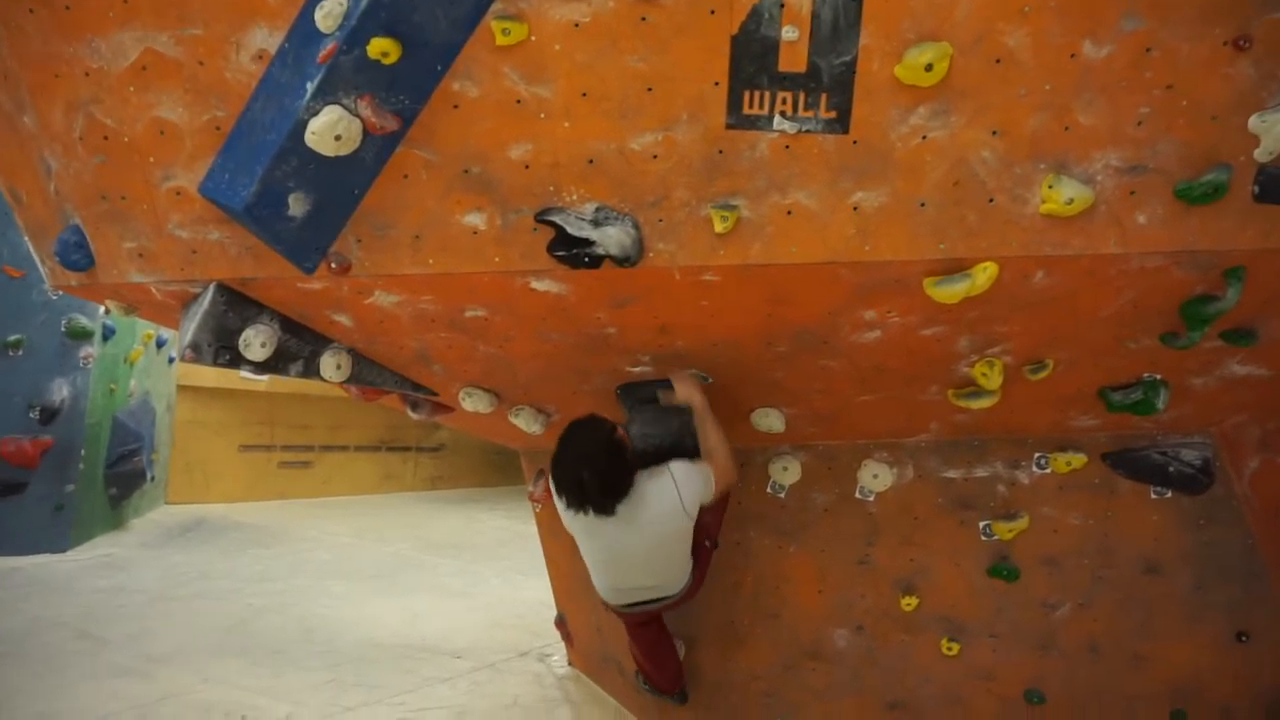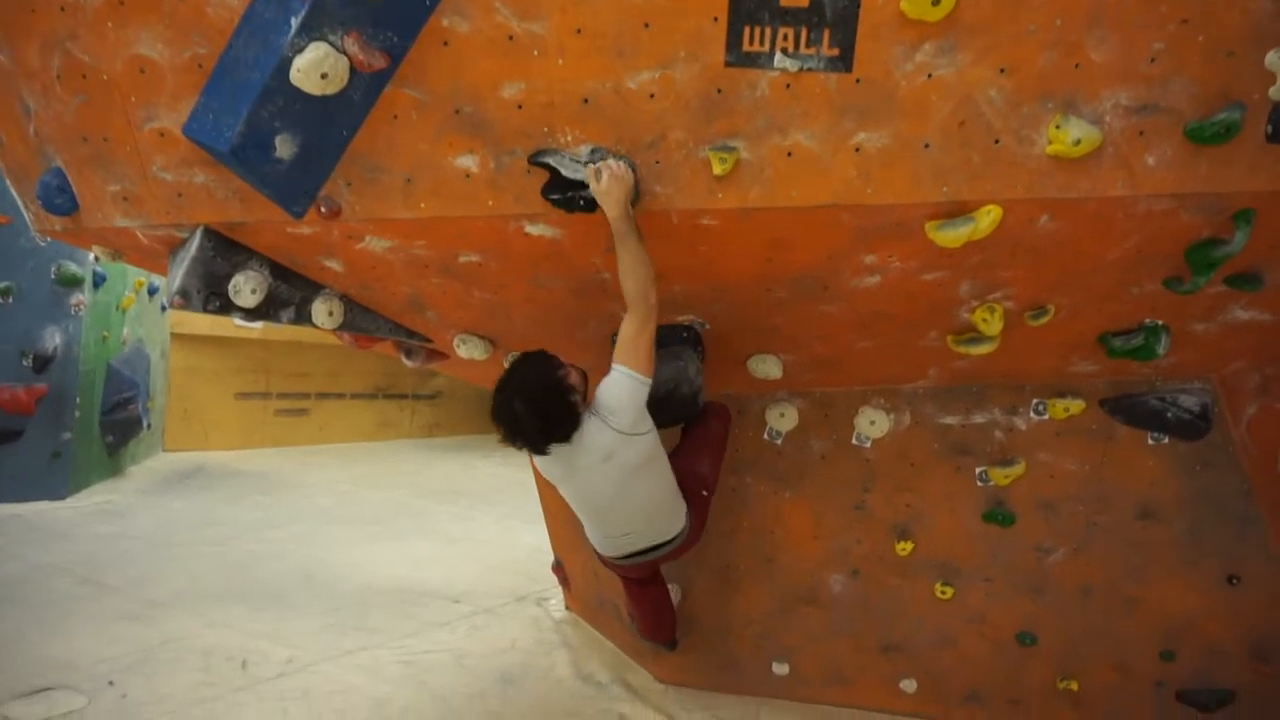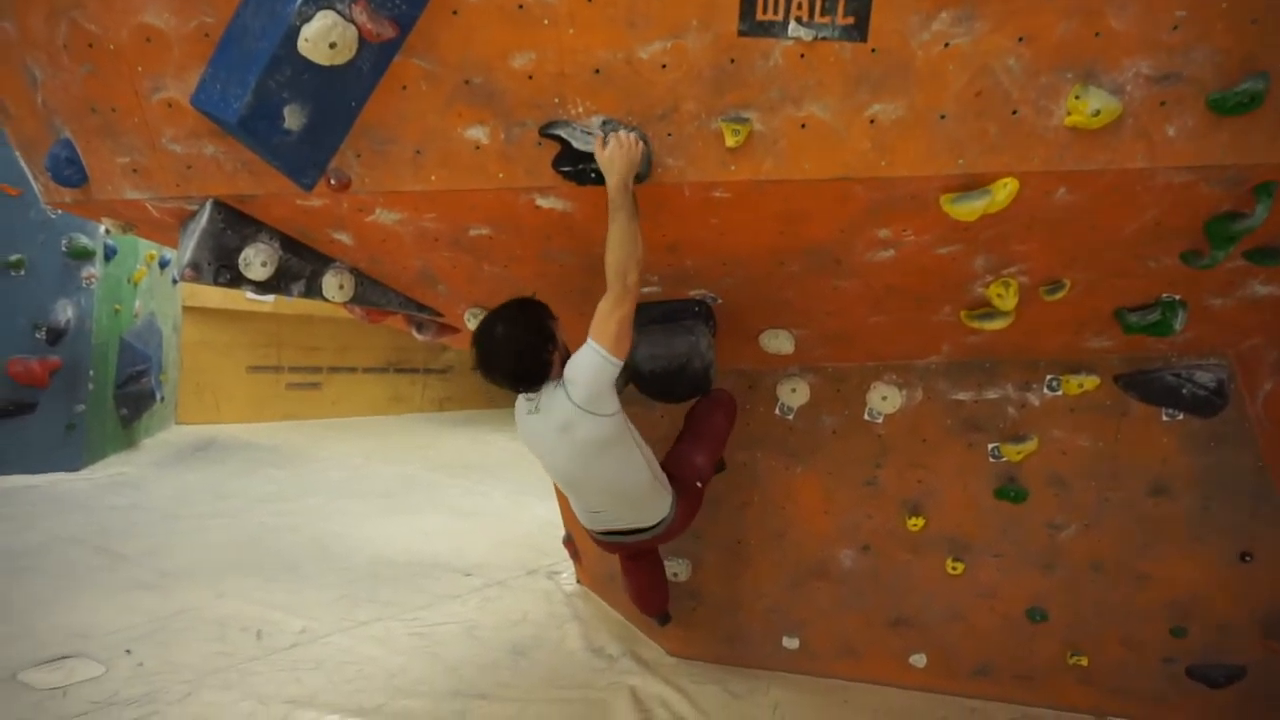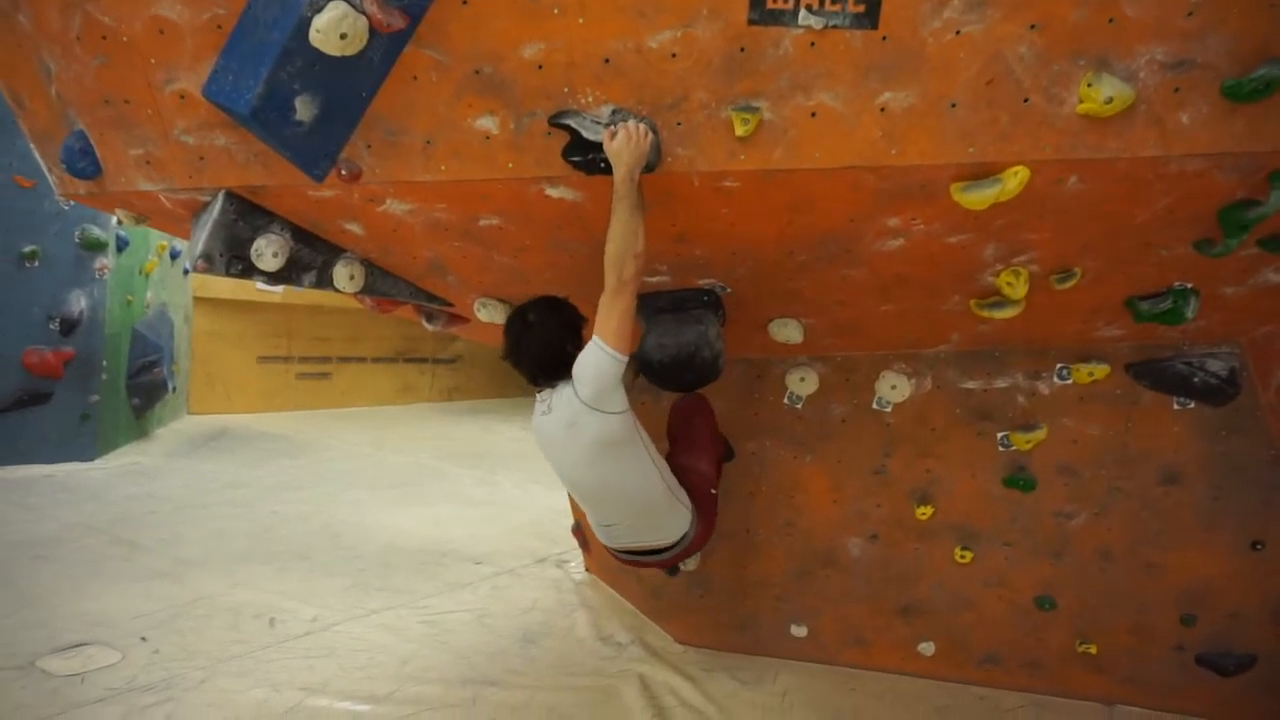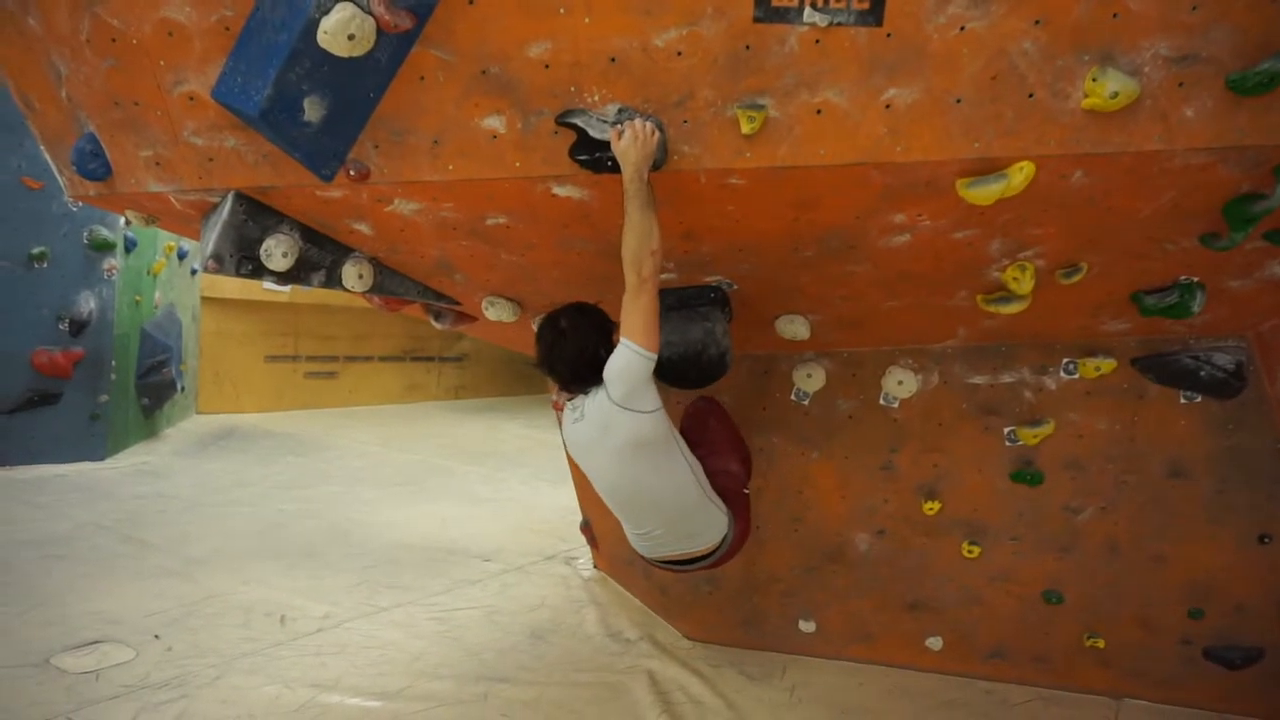
dt=0.4s
person 1, frame 1
left shoulder: (564, 497)
right shoulder: (674, 486)
right elbow: (726, 473)
right wrist: (697, 403)
left hip: (618, 602)
right hip: (679, 588)
right knee: (715, 483)
left ankle: (664, 682)
person 1, frame 2
left shoulder: (540, 450)
right shoulder: (614, 417)
right elbow: (643, 305)
right wrist: (618, 209)
left hip: (617, 554)
right hip: (678, 531)
left knee: (640, 577)
right knee: (715, 413)
left ankle: (659, 633)
person 1, frame 3
left shoulder: (526, 411)
right shoulder: (581, 389)
right elbow: (624, 285)
right wrist: (619, 180)
left hip: (606, 531)
right hip: (663, 516)
right knee: (718, 401)
left ankle: (654, 607)
right ankle: (700, 462)
person 1, frame 4
left shoulder: (542, 415)
right shoulder: (590, 388)
right elbow: (622, 278)
right wrist: (626, 173)
left hip: (625, 550)
right hip: (683, 535)
right knee: (689, 405)
right ankle: (712, 457)
person 1, frame 5
left shoulder: (571, 422)
right shoulder: (621, 387)
right elbow: (642, 274)
right wrist: (634, 171)
left hip: (658, 555)
right hip: (719, 539)
right knee: (703, 410)
right ankle: (736, 468)
